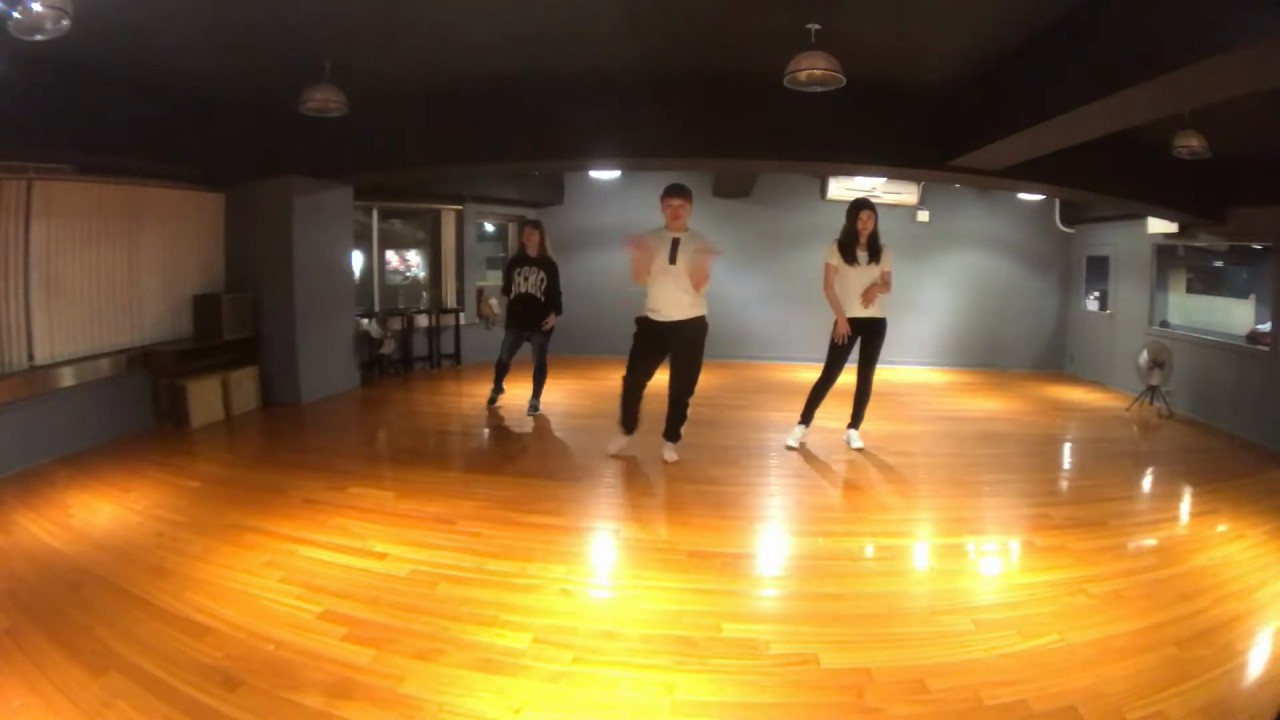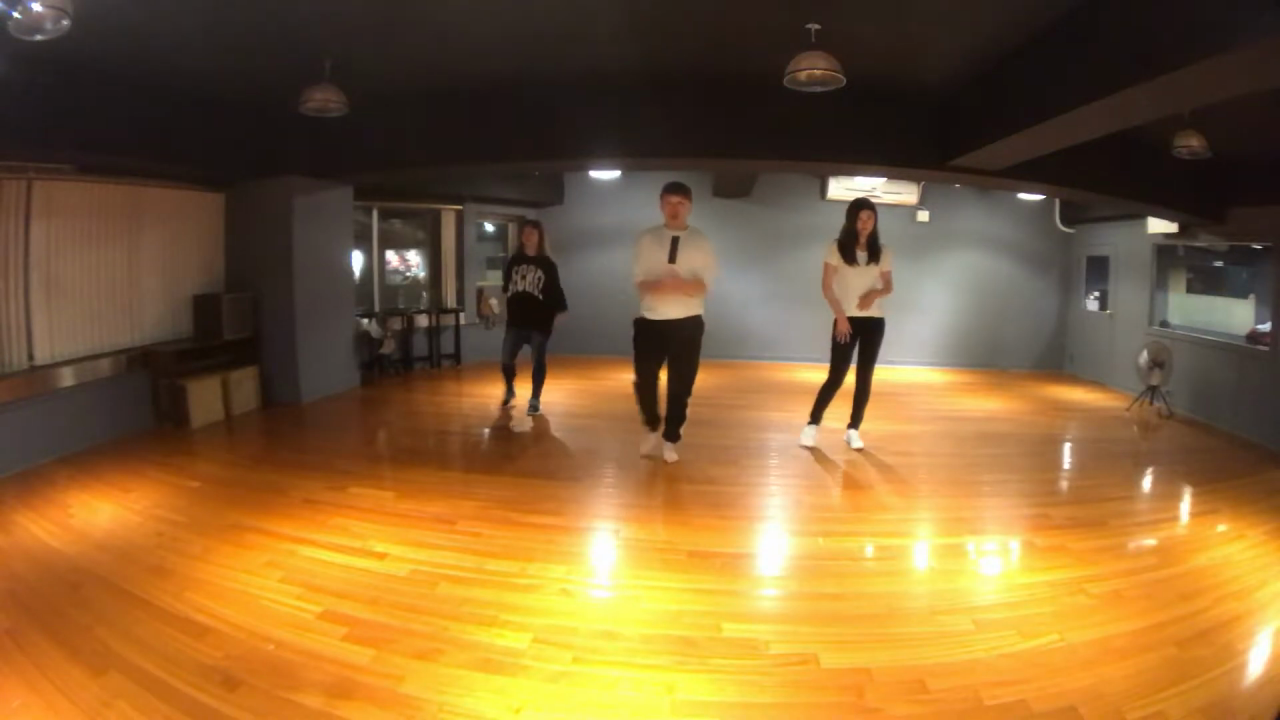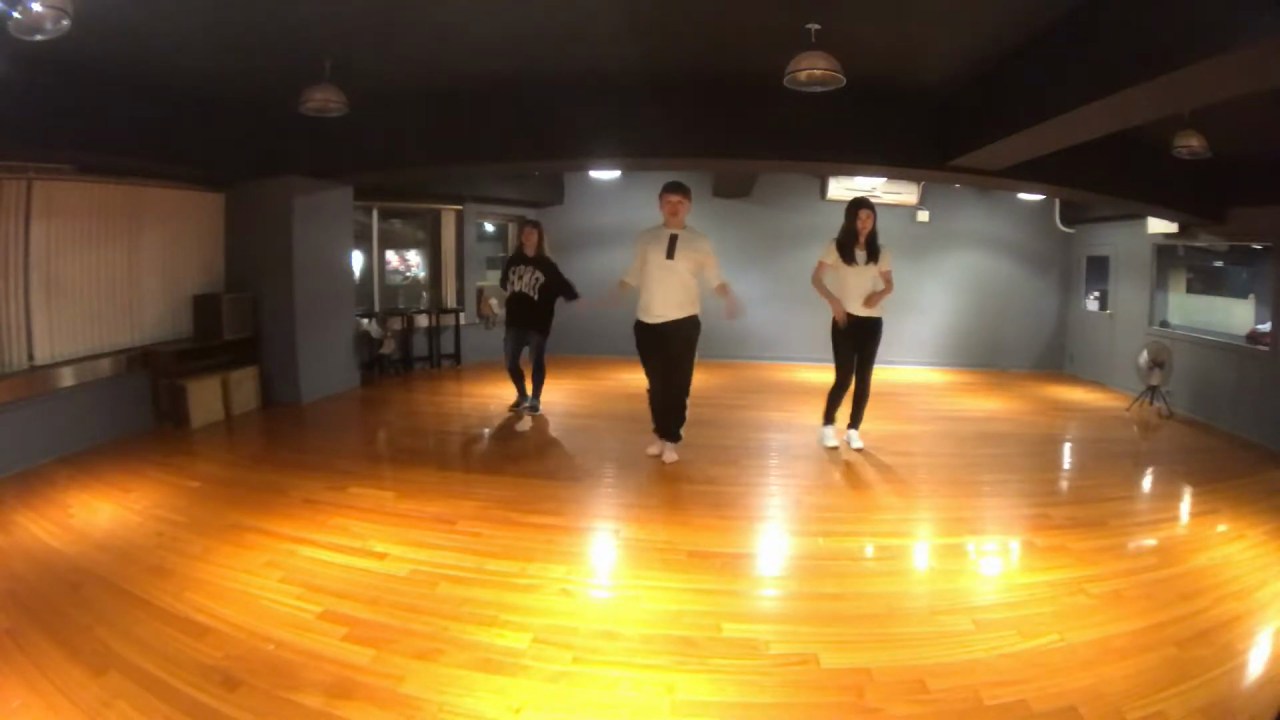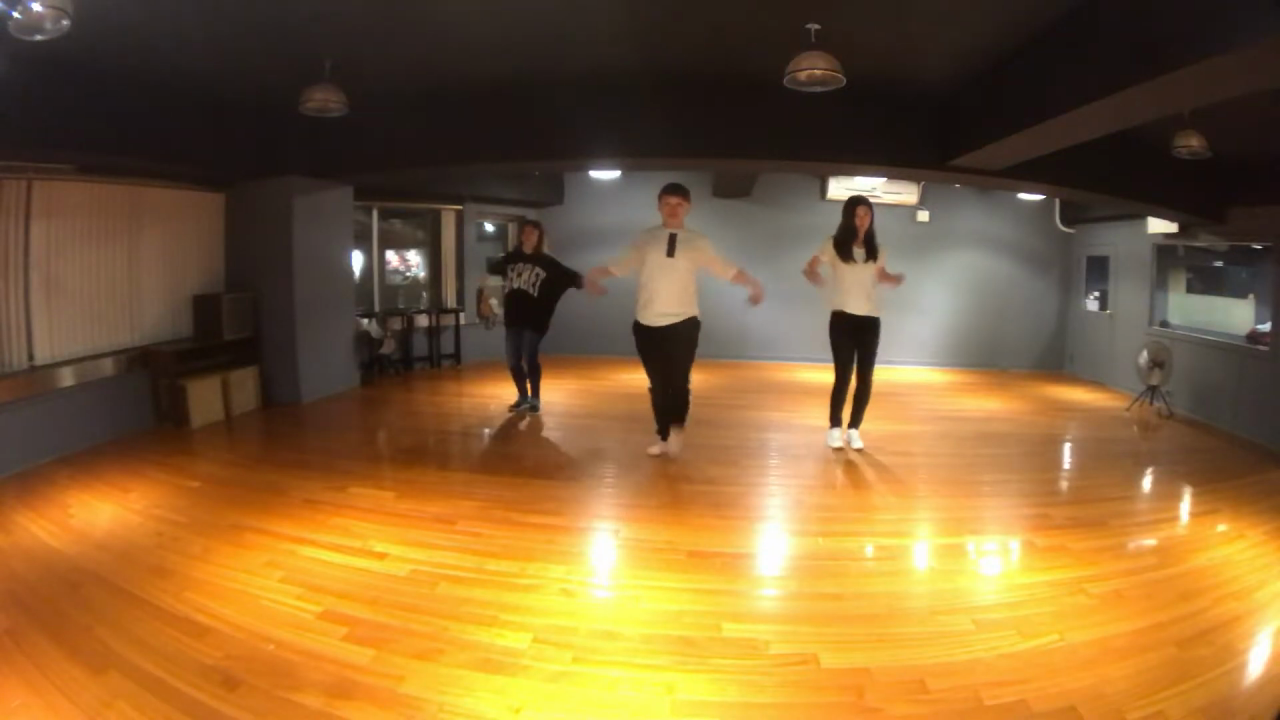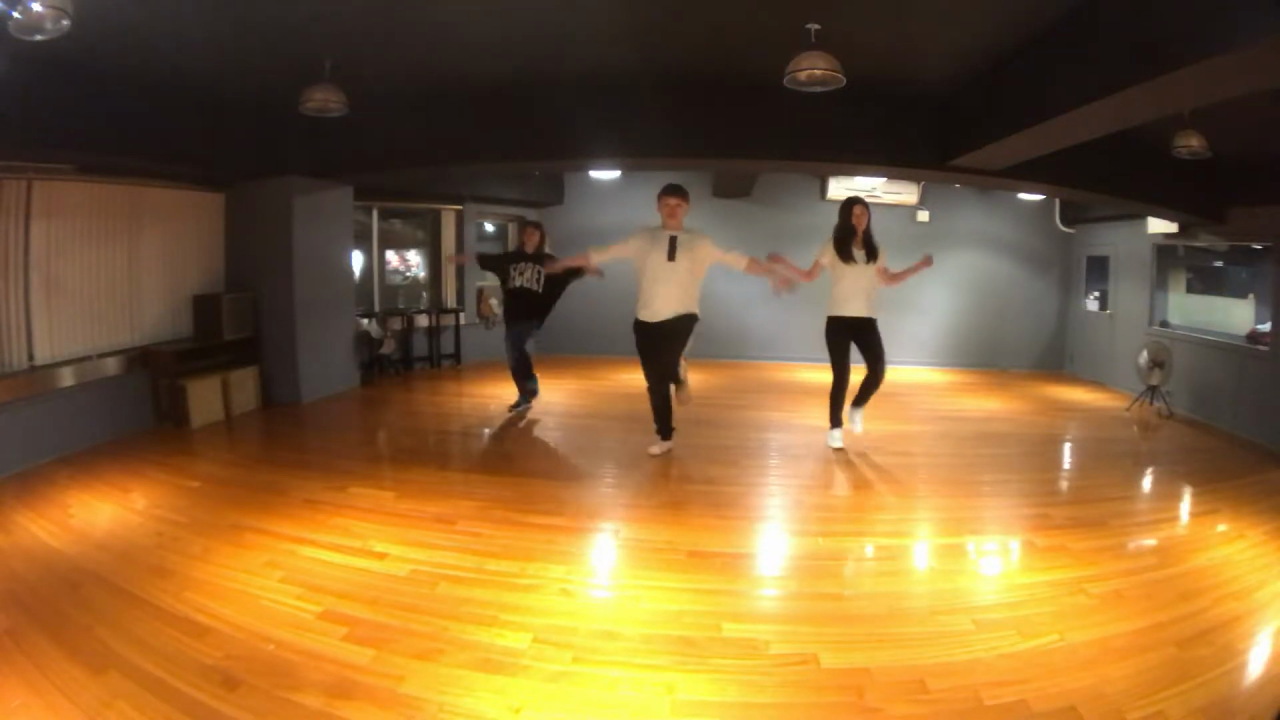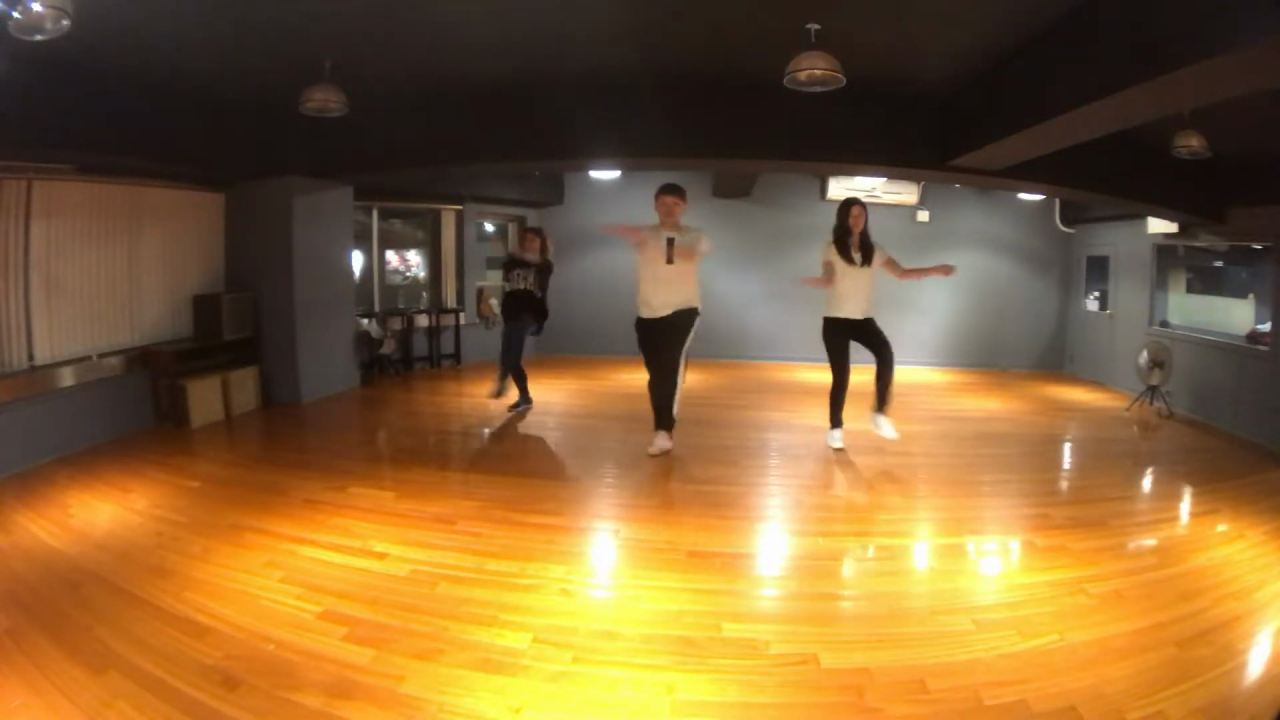
dt=0.1s
person 1, frame 1
left shoulder: (700, 243)
right shoulder: (647, 240)
left elbow: (698, 285)
right elbow: (641, 279)
left wrist: (702, 261)
right wrist: (641, 254)
left hip: (689, 324)
right hip: (653, 322)
left knee: (681, 387)
right knee: (634, 377)
left ankle: (670, 440)
right ankle: (626, 432)
person 1, frame 2
left shoulder: (701, 242)
right shoulder: (647, 239)
left elbow: (701, 288)
right elbow: (641, 285)
left wrist: (673, 283)
right wrist: (660, 284)
left hip: (687, 323)
right hip: (651, 321)
left knee: (680, 386)
right knee: (644, 380)
left ankle: (670, 439)
right ankle: (653, 431)
person 1, frame 3
left shoulder: (699, 242)
right shoulder: (646, 238)
left elbow: (716, 279)
right elbow: (633, 277)
left wrist: (730, 300)
right wrist: (617, 293)
left hip: (682, 322)
right hip: (648, 322)
left knee: (678, 385)
right knee: (656, 384)
left ankle: (672, 442)
right ankle: (661, 436)
person 1, frame 4
left shoulder: (698, 242)
right shoulder: (644, 239)
left elbow: (726, 269)
right elbow: (620, 266)
left wrist: (754, 285)
right wrist: (592, 276)
left hip: (682, 323)
right hip: (647, 324)
left knee: (677, 382)
right knee: (658, 384)
left ankle: (676, 428)
right ankle: (664, 436)
person 1, frame 5
left shoulder: (700, 242)
right shoulder: (642, 239)
left elbow: (738, 260)
right elbow: (605, 253)
left wrist: (774, 274)
right wrist: (569, 262)
left hip: (681, 318)
right hip: (647, 322)
left knee: (669, 366)
right knee: (655, 382)
right ankle: (664, 436)
person 1, frame 6
left shoulder: (694, 237)
right shoulder: (645, 235)
left elbow: (694, 252)
right elbow: (631, 235)
right wrist: (635, 233)
left hip: (682, 314)
right hip: (648, 318)
left knee: (671, 361)
right knee: (658, 377)
left ankle: (665, 428)
right ankle: (663, 434)
person 2, frame 1
left shoulder: (882, 252)
right shoulder: (837, 248)
left elbow: (888, 285)
right elbow: (828, 286)
left wrist: (876, 289)
right wrist: (841, 317)
left hip: (876, 321)
right hip: (845, 320)
left knee: (865, 377)
right knee: (830, 374)
left ankle: (853, 429)
right ankle: (802, 425)
person 2, frame 2
left shoulder: (881, 252)
right shoulder: (837, 248)
left elbow: (888, 285)
right elbow: (826, 286)
left wrist: (876, 293)
right wrist: (840, 316)
left hip: (874, 321)
right hip: (846, 320)
left knee: (864, 377)
right knee: (836, 375)
left ankle: (853, 429)
right ankle: (813, 424)
person 2, frame 3
left shoulder: (880, 252)
right shoulder: (836, 247)
left elbow: (888, 282)
right elbow: (817, 278)
left wrist: (881, 294)
right wrist: (832, 299)
left hip: (872, 321)
right hip: (844, 320)
left knee: (863, 377)
right knee: (844, 376)
left ankle: (853, 429)
right ankle: (828, 425)
person 2, frame 4
left shoulder: (876, 250)
right shoulder: (833, 244)
left elbow: (882, 277)
right elbow: (810, 269)
left wrist: (894, 278)
right wrist: (812, 274)
left hip: (869, 320)
right hip: (841, 318)
left knee: (865, 377)
right knee: (843, 376)
left ankle: (854, 429)
right ankle: (835, 427)
person 2, frame 5
left shoulder: (874, 249)
right shoulder: (833, 246)
left elbow: (888, 279)
right elbow: (809, 276)
left wrist: (917, 268)
right wrist: (785, 264)
left hip: (866, 320)
right hip: (838, 320)
left knee: (877, 371)
right knee: (841, 376)
left ankle: (856, 408)
right ankle: (835, 428)
person 2, frame 6
left shoulder: (873, 250)
right shoulder: (833, 249)
left elbow: (903, 273)
right elbow: (829, 279)
left wrist: (936, 270)
right wrist: (819, 280)
left hip: (863, 320)
right hip: (835, 322)
left knee: (885, 357)
right knee: (840, 379)
left ankle: (880, 415)
right ankle: (835, 428)
person 3, frame 1
left shoulder: (549, 264)
right shoulder: (515, 262)
left elbow: (555, 292)
right elbow: (507, 288)
left wrist: (554, 315)
right wrist: (508, 308)
left hip: (538, 320)
right hip: (516, 319)
left knee: (539, 360)
right knee: (504, 355)
left ankle: (535, 400)
right ankle: (497, 388)
person 3, frame 2
left shoulder: (547, 264)
right shoulder: (514, 261)
left elbow: (556, 290)
right elbow: (506, 287)
left wrist: (560, 311)
right wrist: (508, 308)
left hip: (539, 320)
right hip: (516, 319)
left knee: (538, 360)
right knee: (506, 358)
left ankle: (535, 400)
right ankle: (509, 390)
person 3, frame 3
left shoulder: (545, 264)
right shoulder: (513, 260)
left elbow: (562, 284)
right elbow: (505, 283)
left wrist: (576, 299)
left hip: (536, 320)
right hip: (514, 319)
left knee: (537, 360)
right knee: (510, 360)
left ankle: (535, 399)
right ankle: (523, 396)
person 3, frame 4
left shoulder: (546, 262)
right shoulder: (511, 258)
left elbow: (568, 276)
right elbow: (494, 269)
left wrist: (588, 283)
left hip: (534, 318)
right hip: (513, 318)
left knee: (529, 358)
right knee: (513, 361)
left ankle: (535, 399)
right ankle: (523, 397)
person 3, frame 5
left shoulder: (547, 260)
right shoulder: (510, 257)
left elbow: (567, 270)
right elbow: (488, 260)
left wrist: (586, 269)
right wrist: (466, 258)
left hip: (532, 314)
right hip: (513, 314)
left knee: (517, 348)
right knee: (513, 357)
left ankle: (532, 382)
right ankle: (524, 396)
person 3, frame 6
left shoulder: (544, 264)
right shoulder: (514, 262)
left elbow: (538, 261)
left wrist: (525, 256)
left hip: (530, 315)
right hip: (512, 315)
left knee: (511, 341)
right knee: (513, 357)
left ankle: (502, 381)
right ankle: (524, 397)
